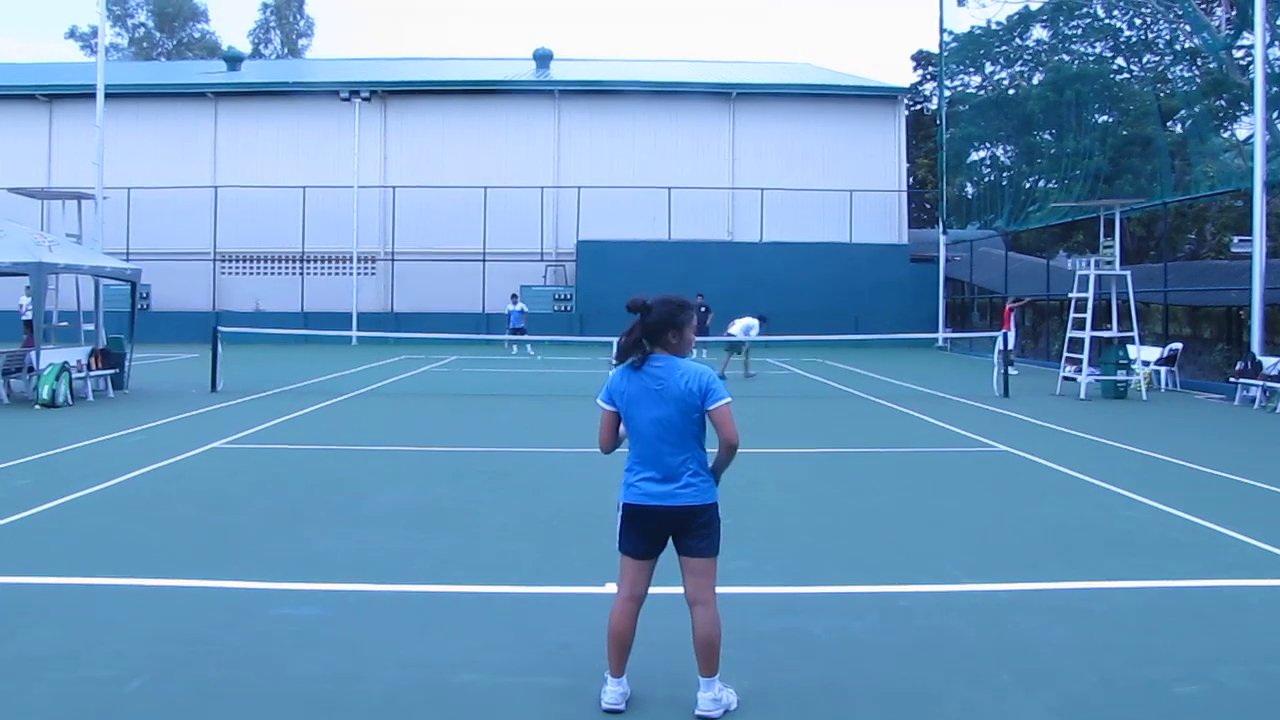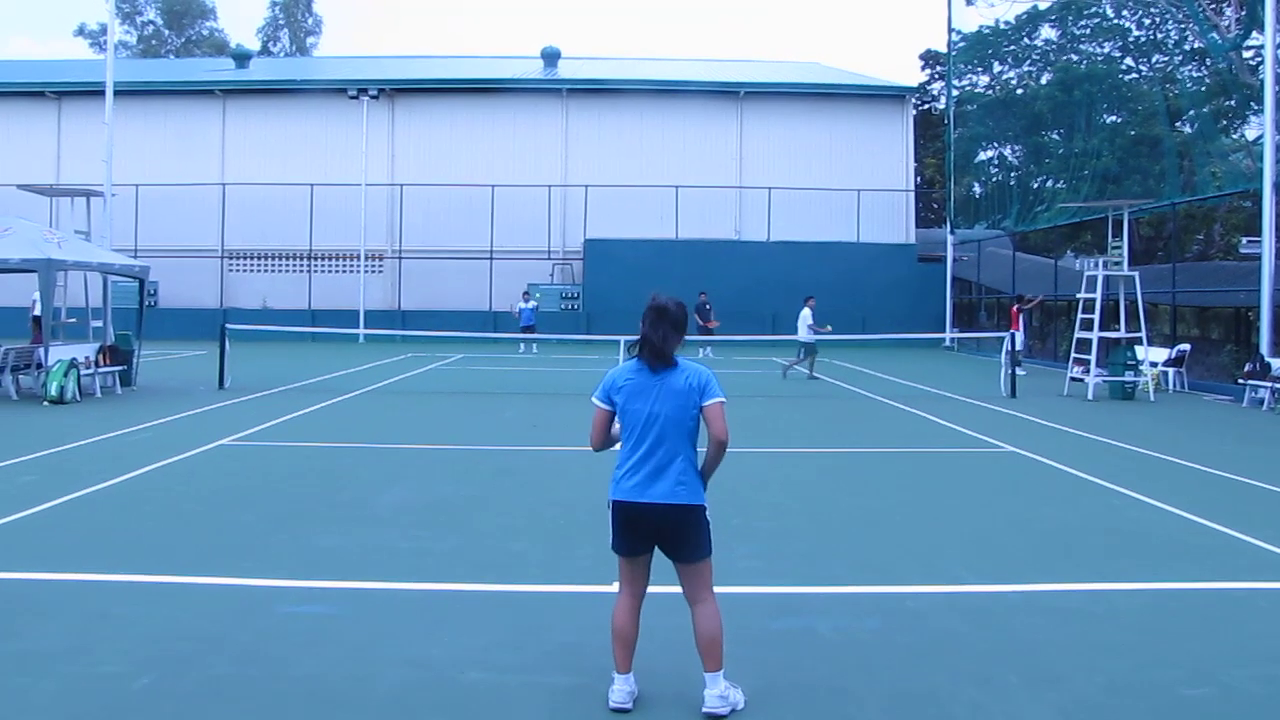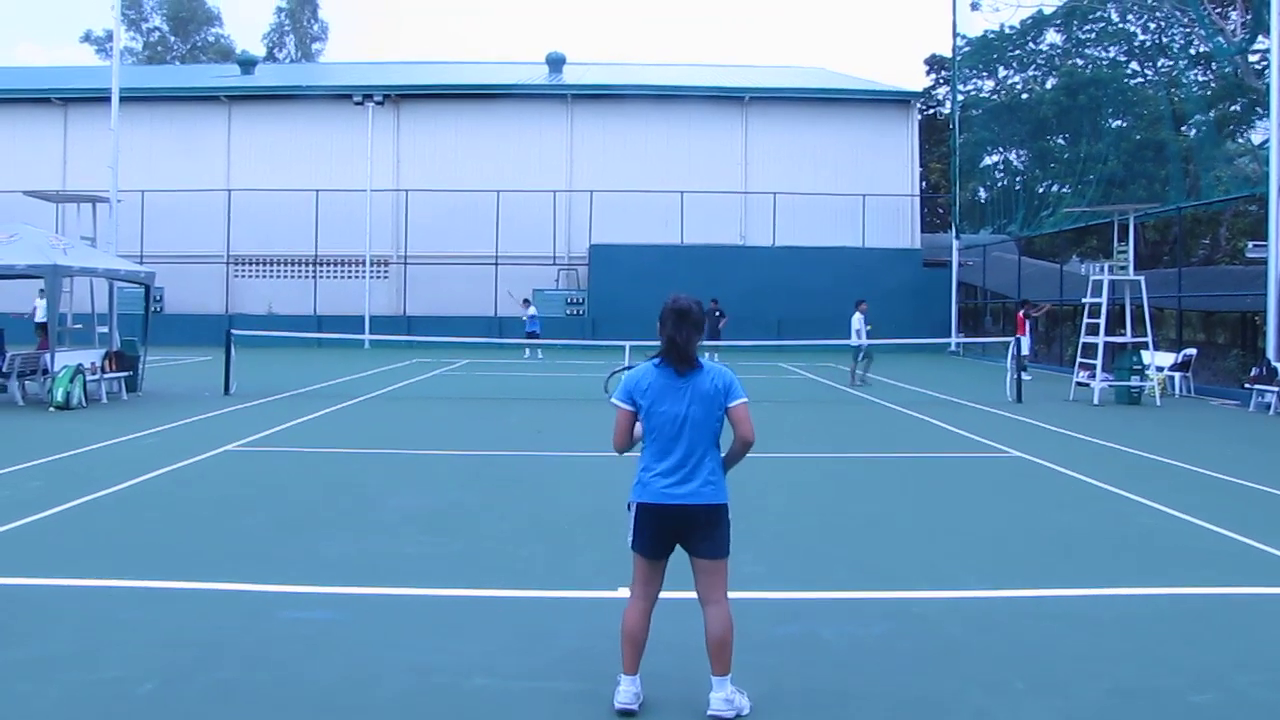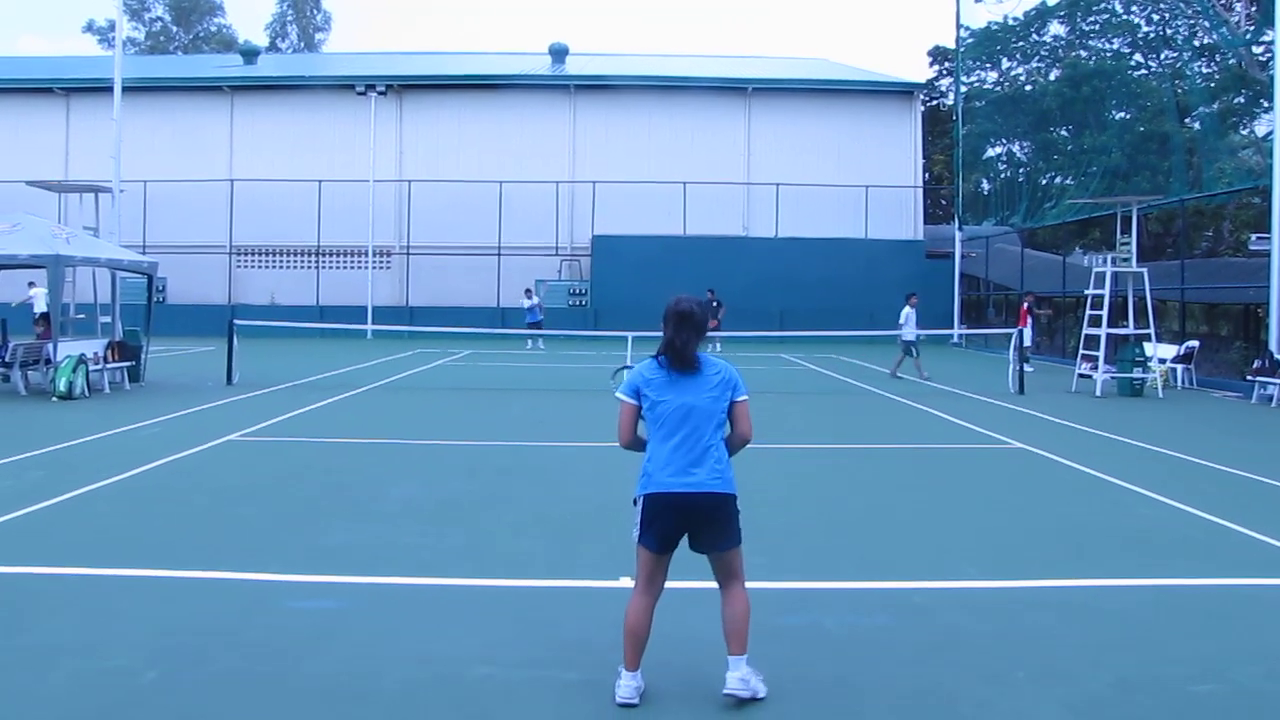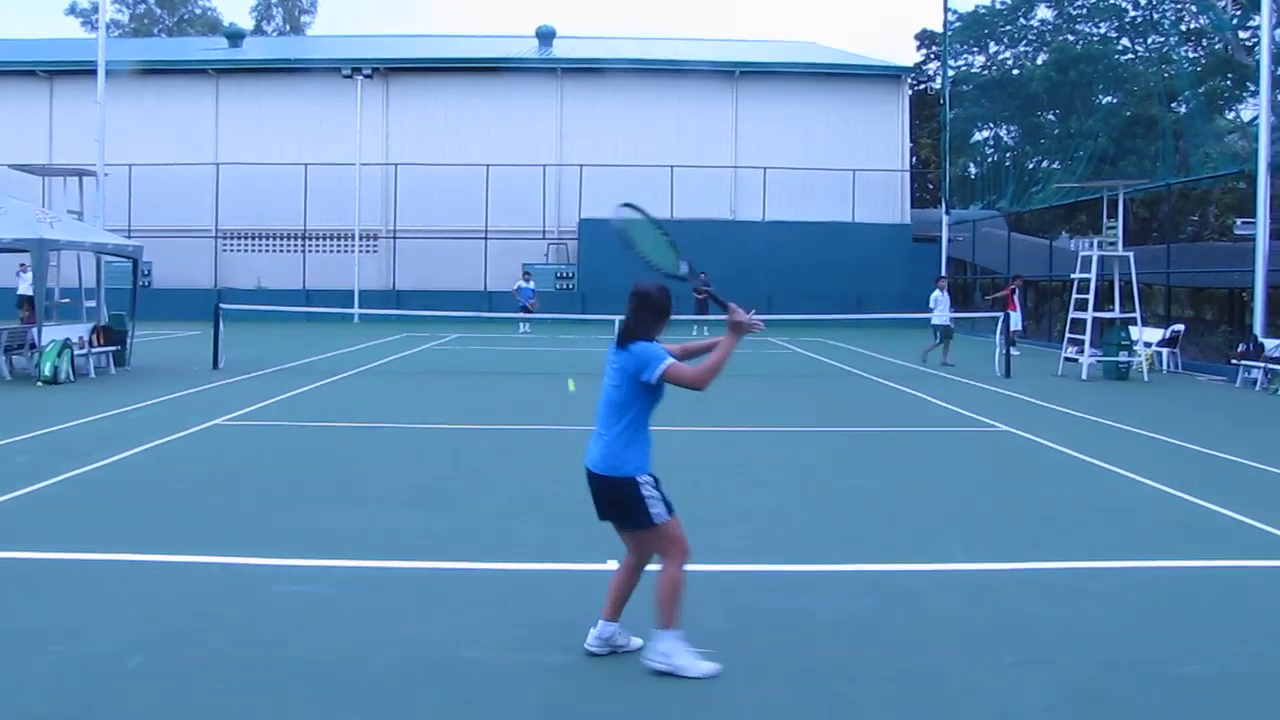
dt=0.7s
person 1, frame 1
left shoulder: (620, 379)
right shoulder: (701, 377)
left elbow: (606, 444)
right elbow: (730, 441)
right wrist: (714, 473)
left hip: (639, 503)
right hip: (695, 504)
left knee: (628, 597)
right knee: (702, 600)
left ankle: (615, 686)
person 1, frame 2
left shoulder: (616, 377)
right shoulder: (699, 377)
left elbow: (598, 442)
right elbow: (720, 438)
right wrist: (704, 476)
left hip: (629, 502)
right hip: (683, 503)
left knee: (629, 593)
right knee: (701, 598)
left ankle: (622, 685)
person 1, frame 3
left shoulder: (638, 378)
right shoulder: (722, 378)
left elbow: (621, 443)
right elbow: (746, 437)
left hip: (652, 503)
right hip: (708, 504)
left knee: (642, 597)
right knee: (715, 600)
person 1, frame 4
left shoulder: (641, 375)
right shoulder: (726, 374)
left elbow: (626, 438)
right elbow: (742, 435)
left hip: (659, 493)
right hip: (715, 493)
left knee: (646, 588)
right knee: (732, 583)
left ankle: (628, 681)
right ankle: (738, 673)
person 1, frame 5
left shoulder: (625, 347)
right shoulder: (643, 353)
left elbow: (676, 353)
right elbow: (698, 381)
left wrist: (724, 337)
right wrist: (732, 337)
left hip: (602, 468)
right hip: (625, 472)
left knee: (638, 551)
right knee: (675, 553)
left ankle: (605, 631)
right ankle: (666, 646)
